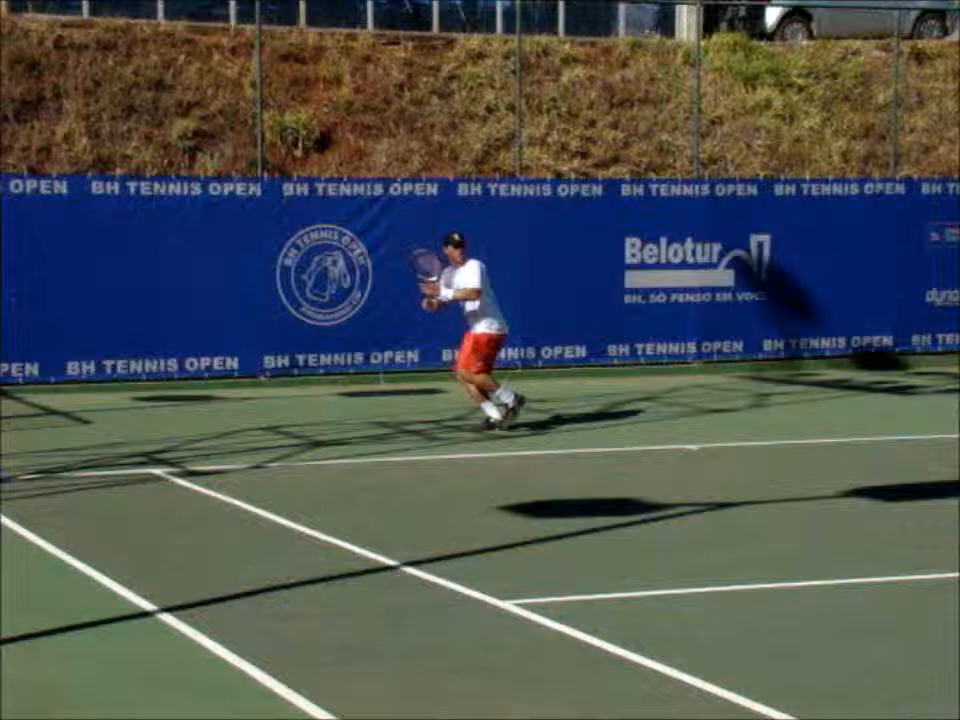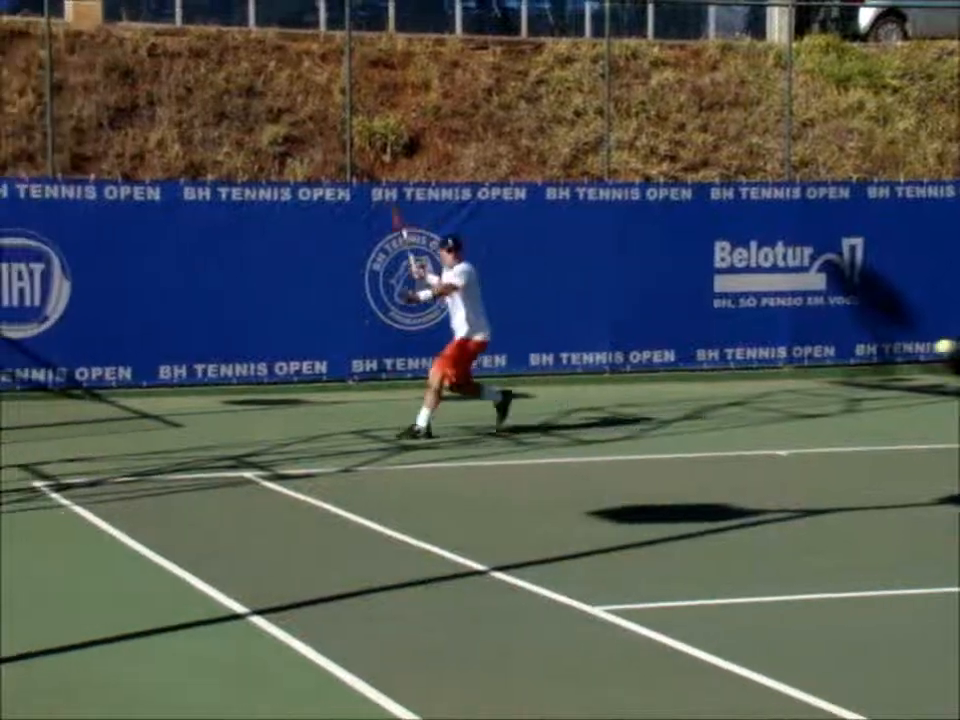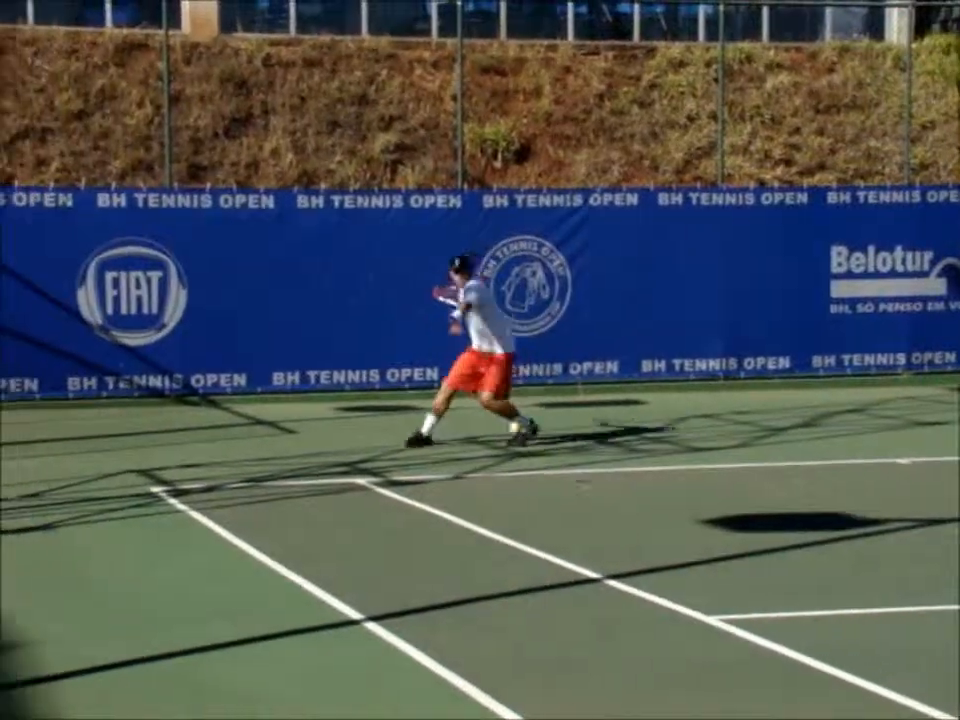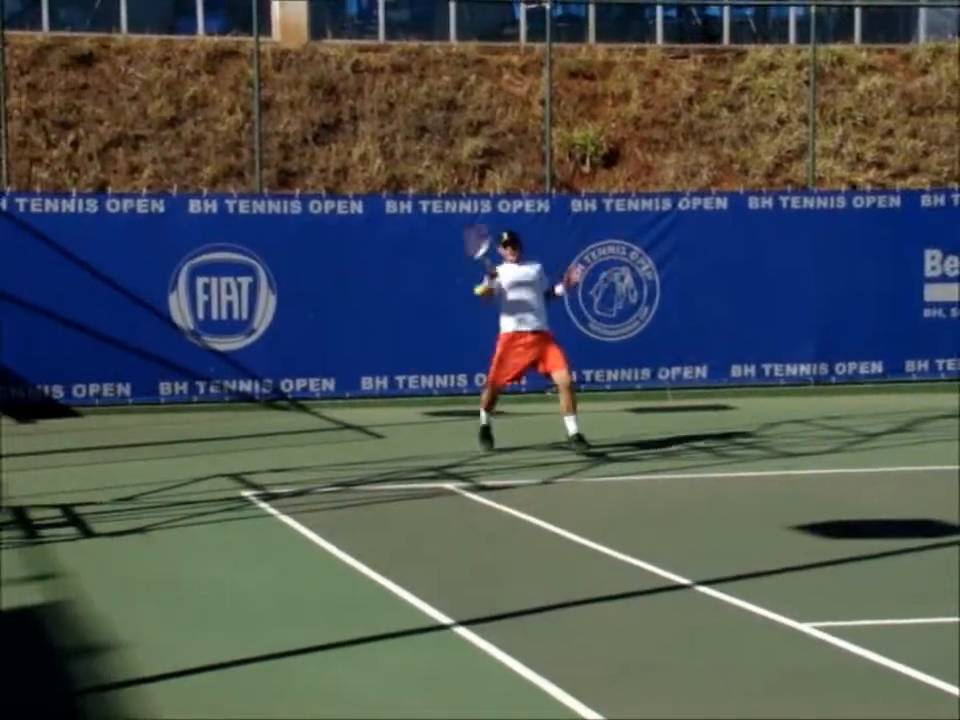
dt=0.3s
person 1, frame 1
left shoulder: (475, 266)
right shoulder: (448, 272)
left elbow: (474, 292)
right elbow: (444, 300)
left wrist: (445, 294)
right wrist: (433, 301)
left hip: (489, 329)
right hip: (477, 330)
left knee: (465, 371)
right knee: (465, 376)
left ankle: (511, 399)
right ankle: (495, 417)
person 1, frame 2
left shoulder: (464, 269)
right shoulder: (448, 270)
left elbow: (449, 287)
right elbow: (440, 285)
left wrist: (421, 295)
right wrist: (426, 276)
left hip: (473, 336)
right hip: (465, 336)
left knee: (435, 376)
right knee: (456, 384)
left ankle: (421, 427)
right ankle: (500, 398)
person 1, frame 3
left shoulder: (473, 286)
right shoulder: (465, 289)
left elbow: (467, 305)
left wrist: (458, 319)
left hip: (500, 351)
right hip: (480, 348)
left knee: (488, 398)
right knee: (447, 387)
left ankle: (525, 425)
right ankle: (424, 433)
person 1, frame 4
left shoulder: (536, 269)
right shoulder: (495, 273)
left elbow: (546, 294)
right elbow: (484, 292)
left wrist: (564, 287)
right wrist: (489, 282)
left hip: (542, 335)
right hip: (512, 337)
left knee: (565, 380)
right knee: (493, 386)
left ankle: (574, 434)
right ankle: (485, 425)
